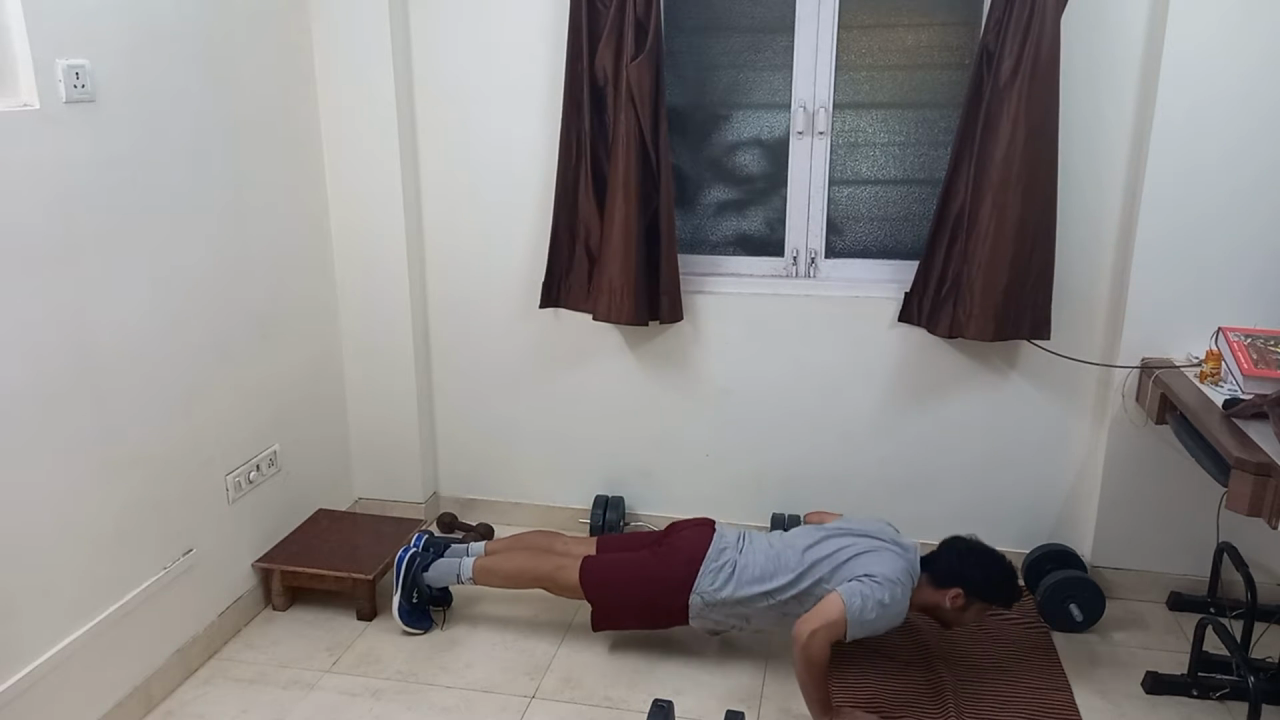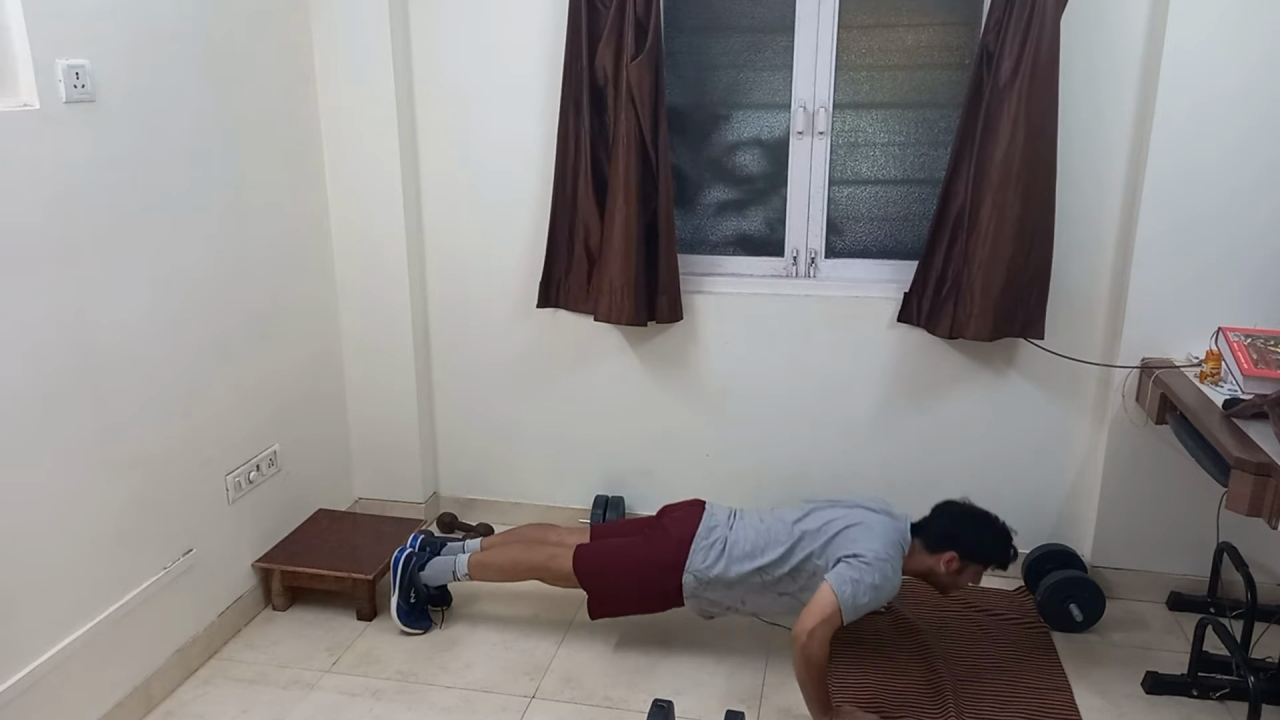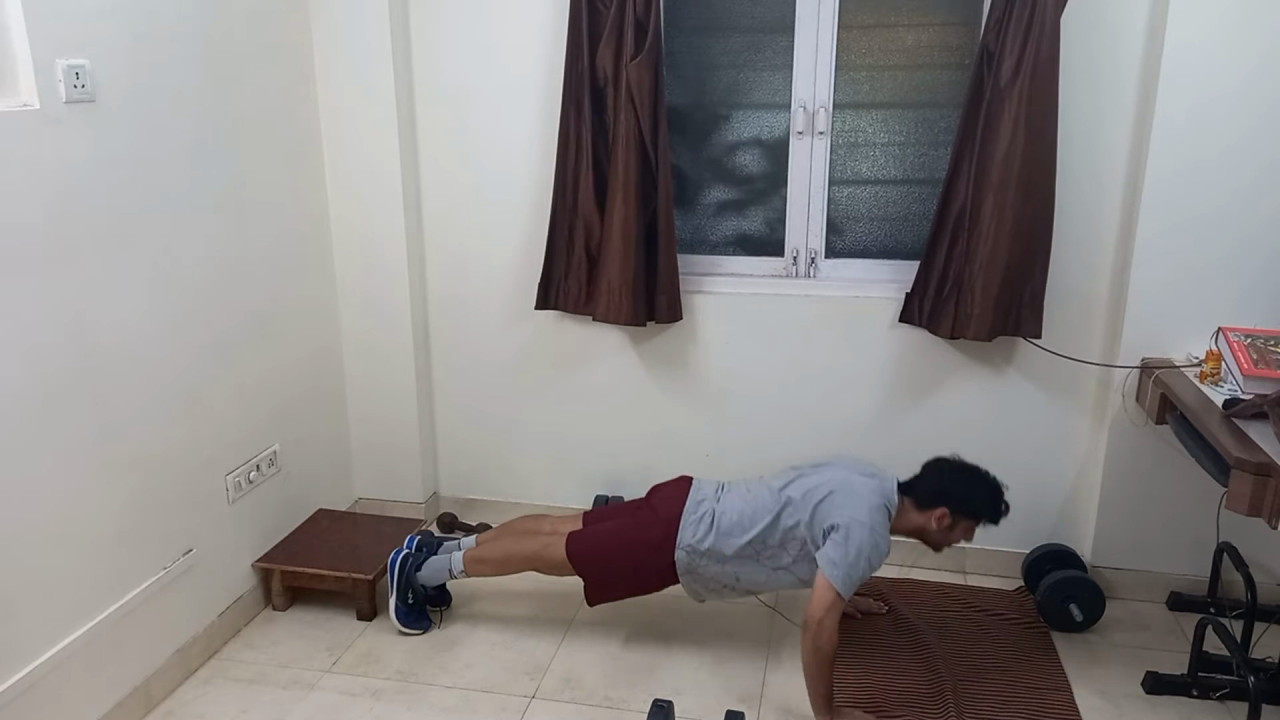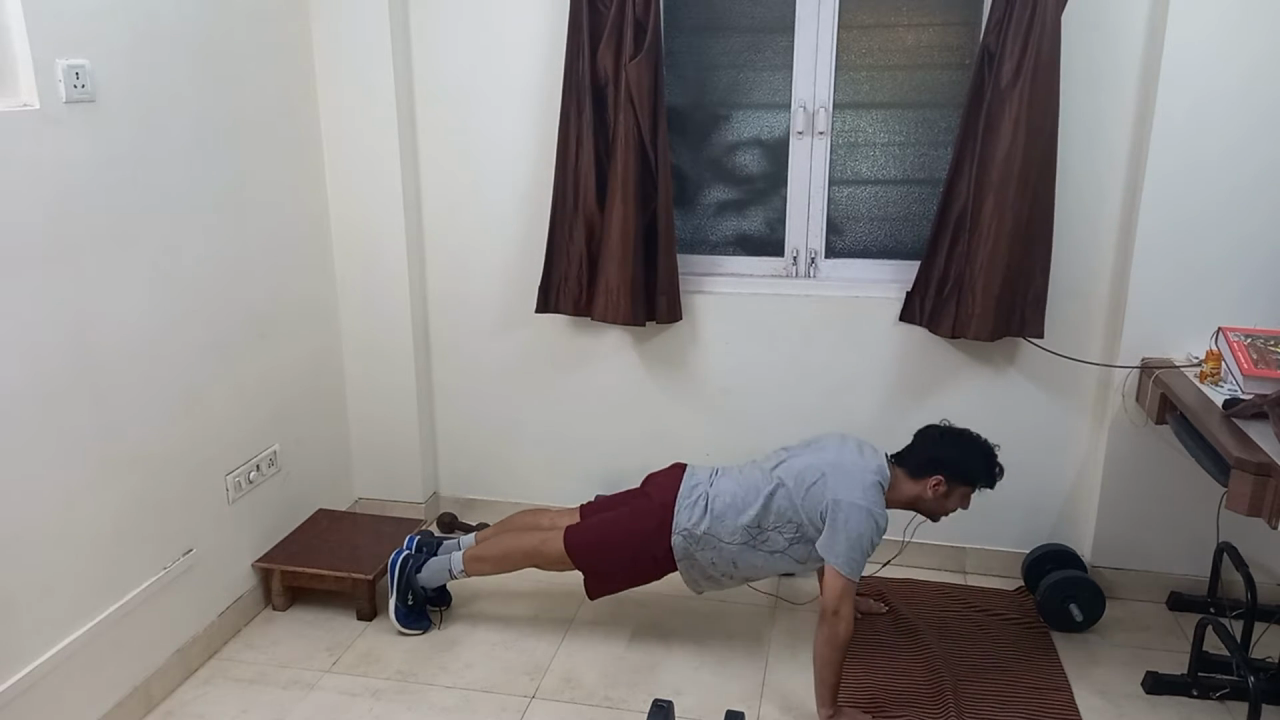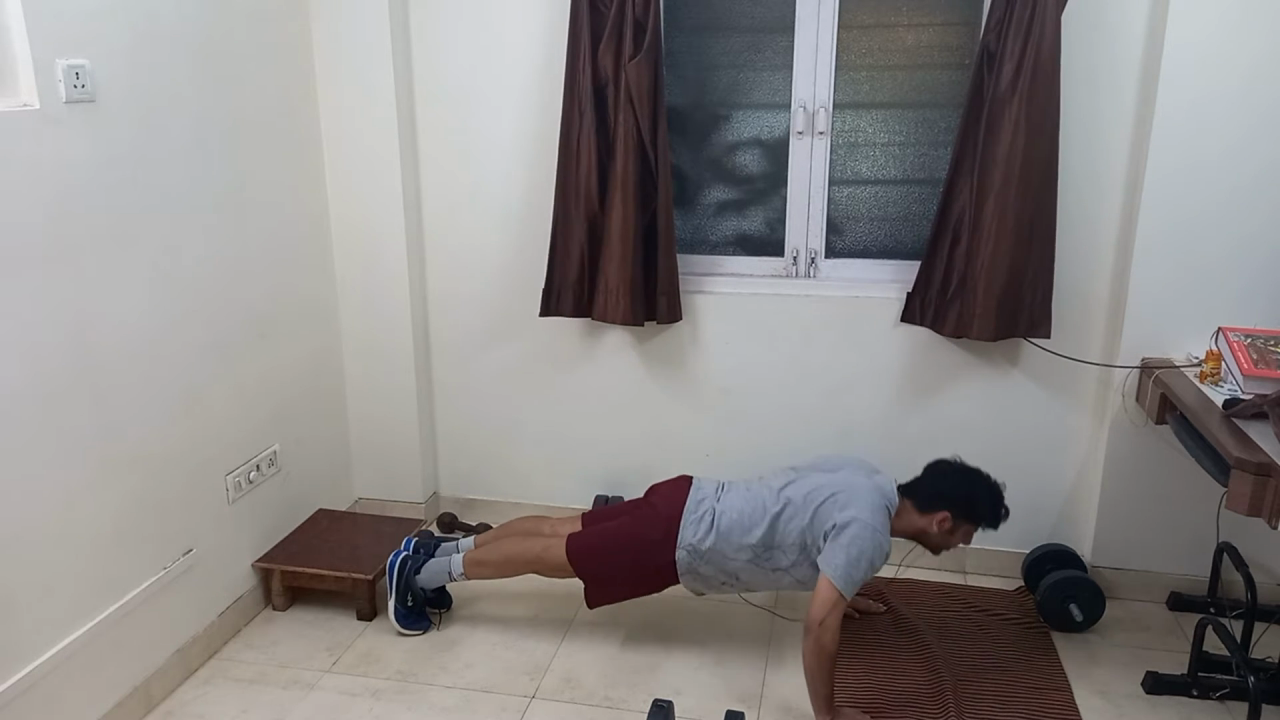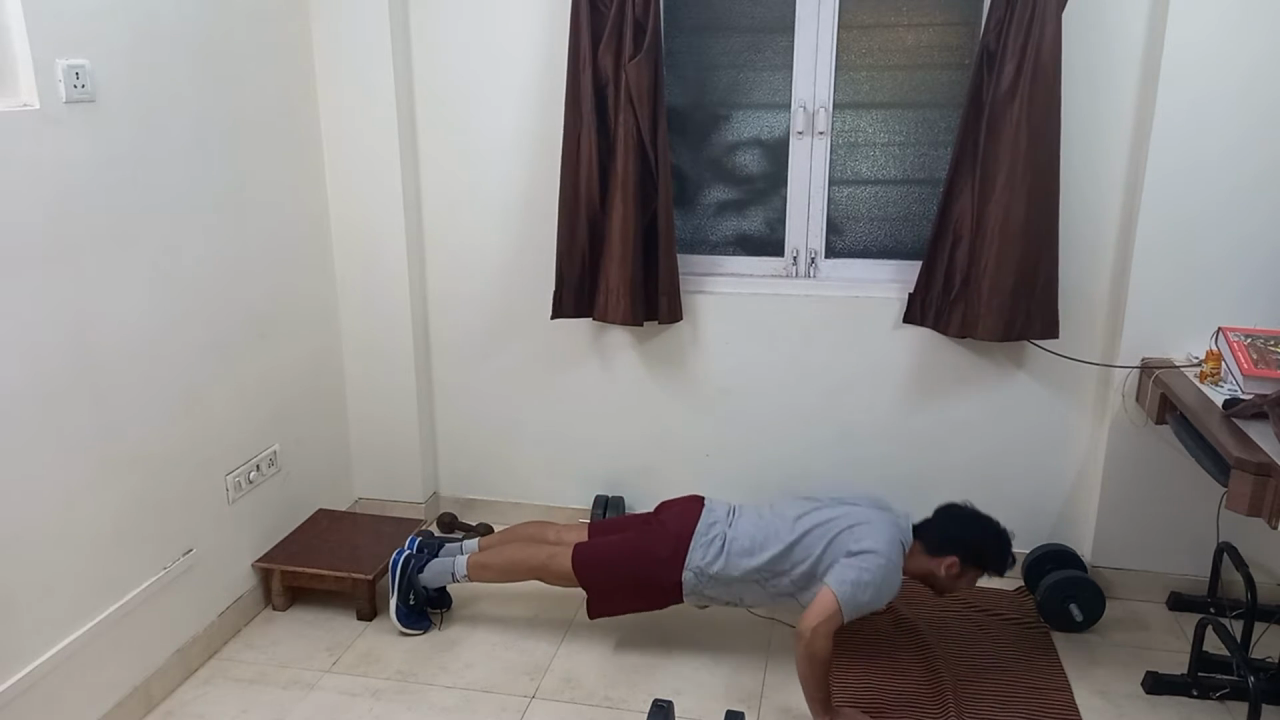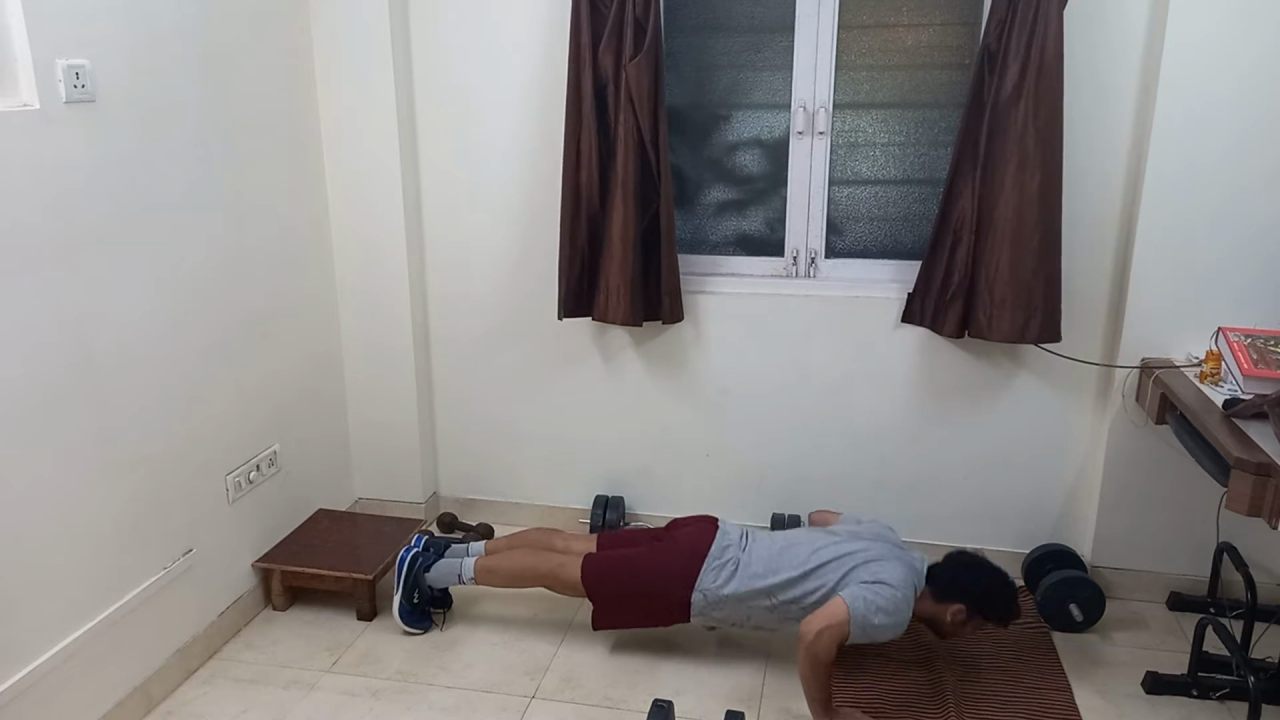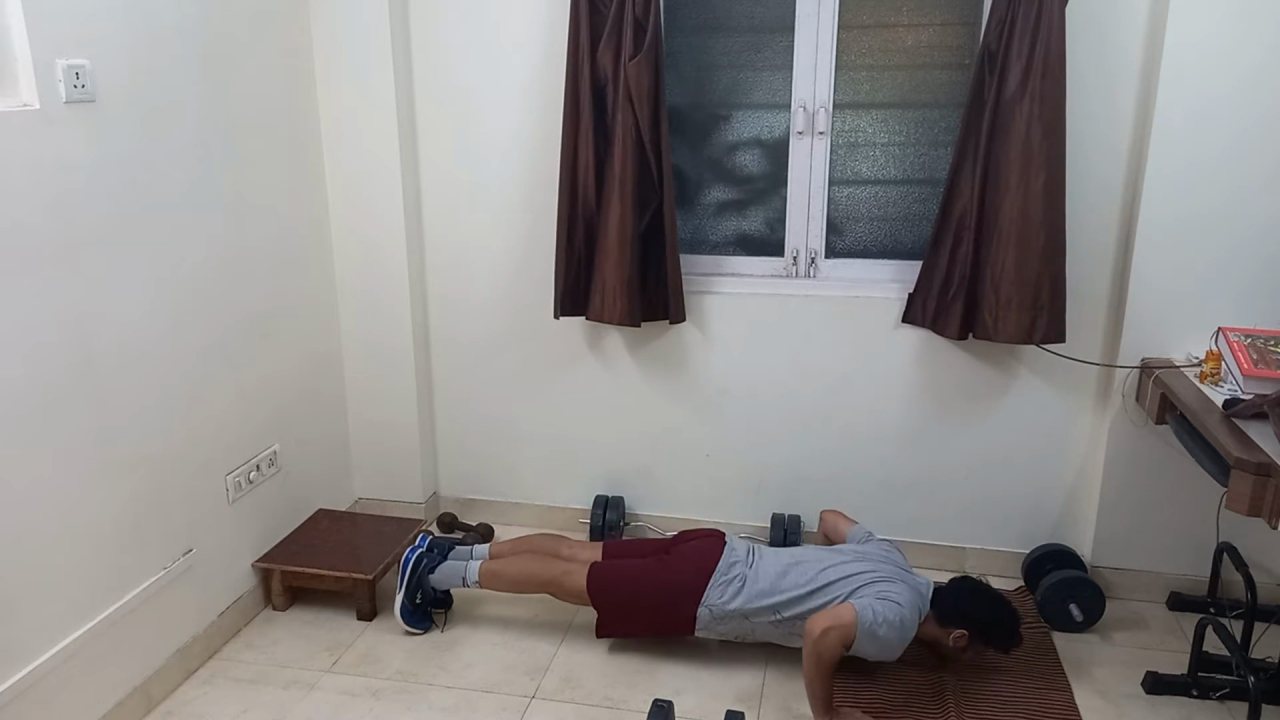
dt=0.2s
person 1, frame 1
left shoulder: (893, 544)
right shoulder: (889, 593)
left elbow: (819, 516)
right elbow: (808, 634)
left hip: (708, 544)
right hip: (694, 583)
left knee: (572, 549)
right knee: (561, 575)
left ankle: (445, 551)
right ankle: (432, 569)
person 1, frame 2
left shoulder: (885, 518)
right shoulder: (881, 566)
right elbow: (807, 635)
left wrist: (847, 601)
left hip: (699, 528)
right hip: (688, 565)
left knee: (567, 538)
right knee: (556, 566)
left ankle: (441, 550)
right ankle: (429, 570)
person 1, frame 3
left shoulder: (870, 479)
right shoulder: (866, 528)
right elbow: (816, 625)
left wrist: (843, 593)
left hip: (688, 507)
right hip: (681, 543)
left knee: (561, 527)
right knee: (551, 554)
left ankle: (440, 547)
right ankle: (426, 569)
person 1, frame 4
left shoulder: (862, 456)
right shoulder: (863, 507)
right elbow: (834, 615)
left wrist: (842, 584)
left hip: (684, 492)
right hip: (678, 529)
left knee: (558, 524)
right knee: (548, 550)
left ankle: (437, 548)
right ankle: (425, 571)
person 1, frame 5
left shoulder: (871, 482)
right shoulder: (872, 532)
right elbow: (820, 622)
left wrist: (844, 589)
left hip: (688, 503)
right hip: (681, 541)
left knee: (559, 531)
right knee: (551, 555)
left ankle: (437, 548)
right ankle: (424, 569)
person 1, frame 6
left shoulder: (885, 519)
right shoulder: (882, 569)
right elbow: (811, 631)
left wrist: (845, 596)
left hip: (699, 522)
right hip: (689, 560)
left knee: (565, 537)
right knee: (555, 564)
left ankle: (441, 550)
right ankle: (427, 569)
person 1, frame 7
left shoulder: (891, 548)
right shoulder: (891, 605)
left elbow: (820, 516)
right elbow: (816, 634)
left hip: (711, 542)
right hip: (700, 583)
left knee: (575, 547)
right knee: (564, 575)
left ankle: (447, 551)
right ankle: (432, 569)
person 1, frame 8
left shoulder: (892, 563)
right shoulder: (895, 622)
left elbow: (830, 516)
right elbow: (822, 633)
left hip: (717, 555)
right hip: (706, 595)
left knee: (578, 554)
right knee: (569, 582)
left ankle: (451, 554)
right ankle: (435, 570)
